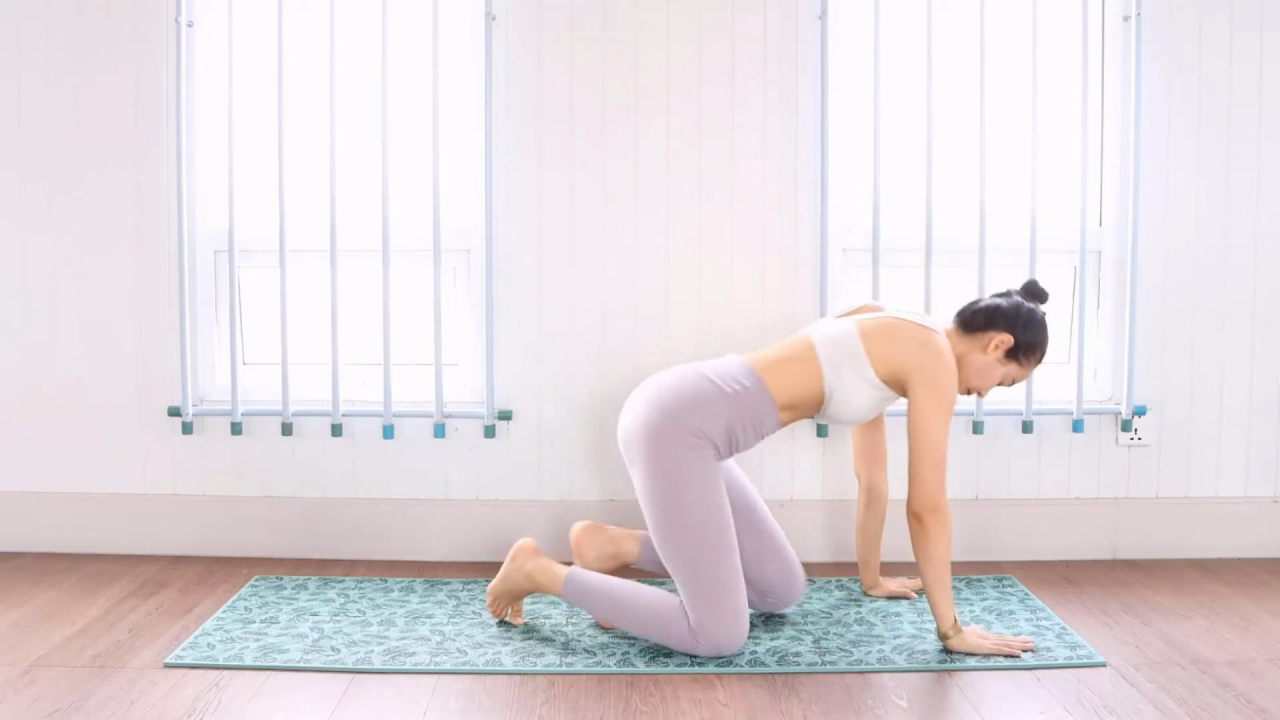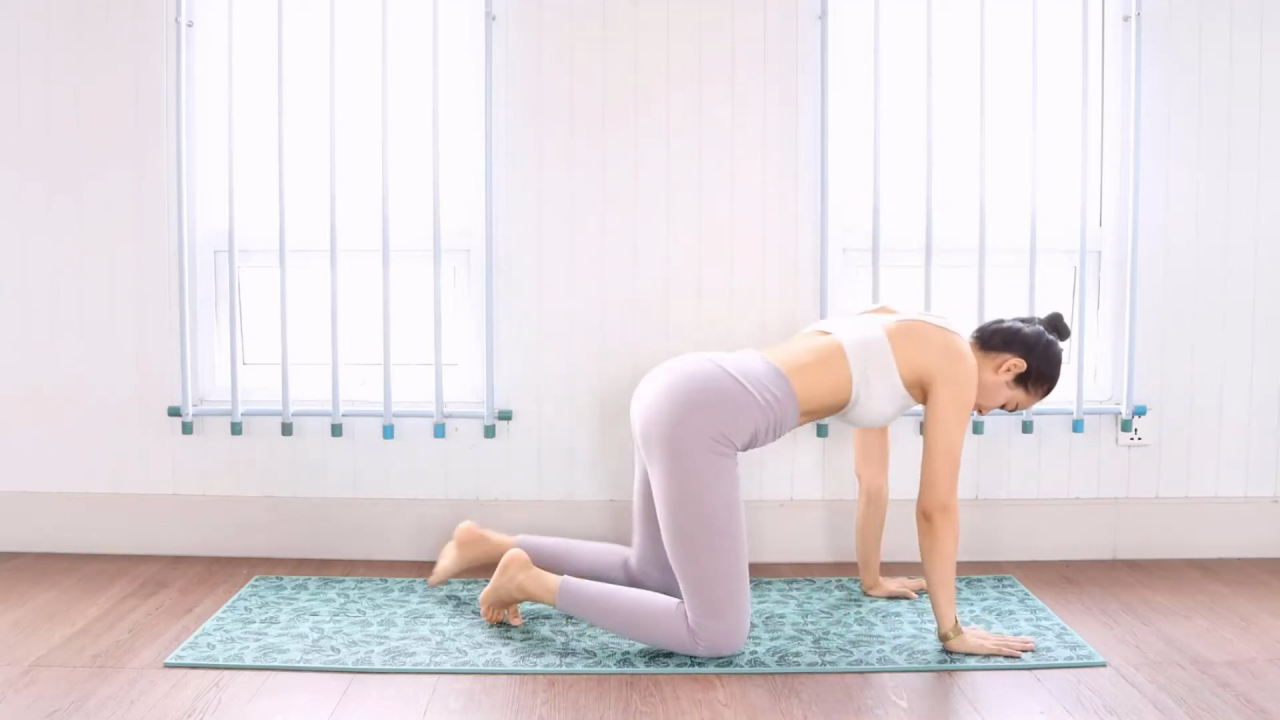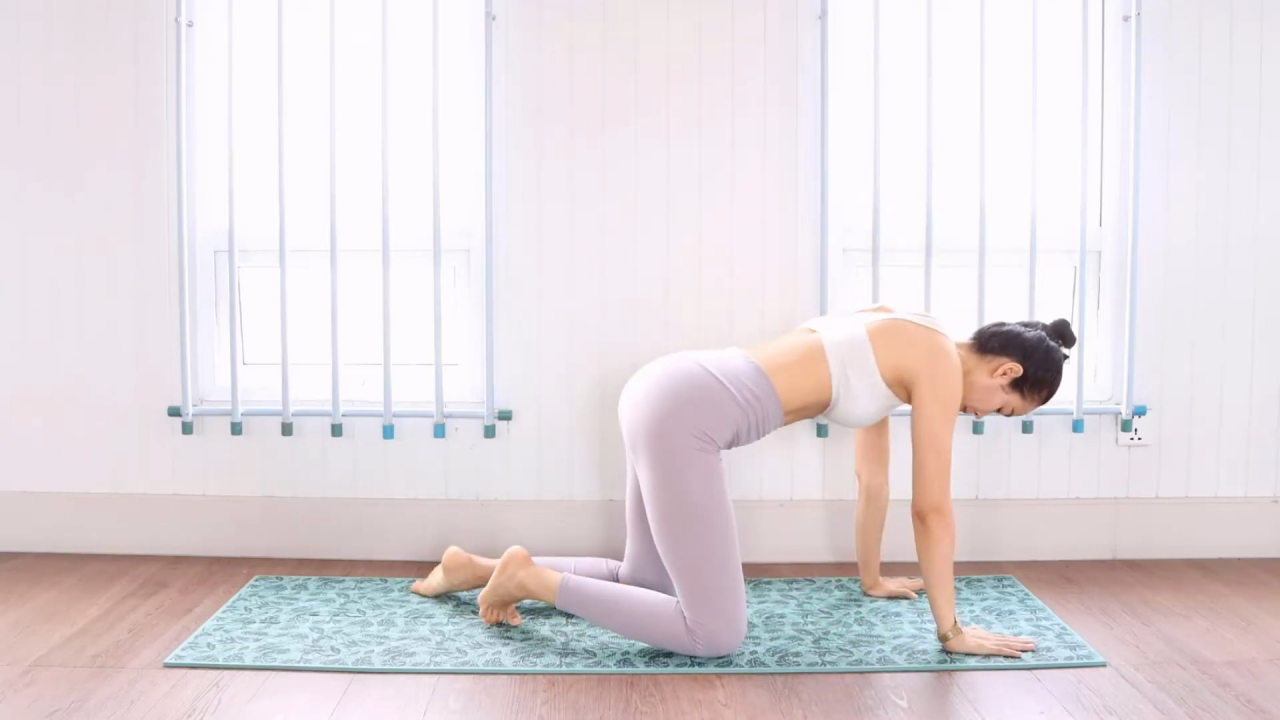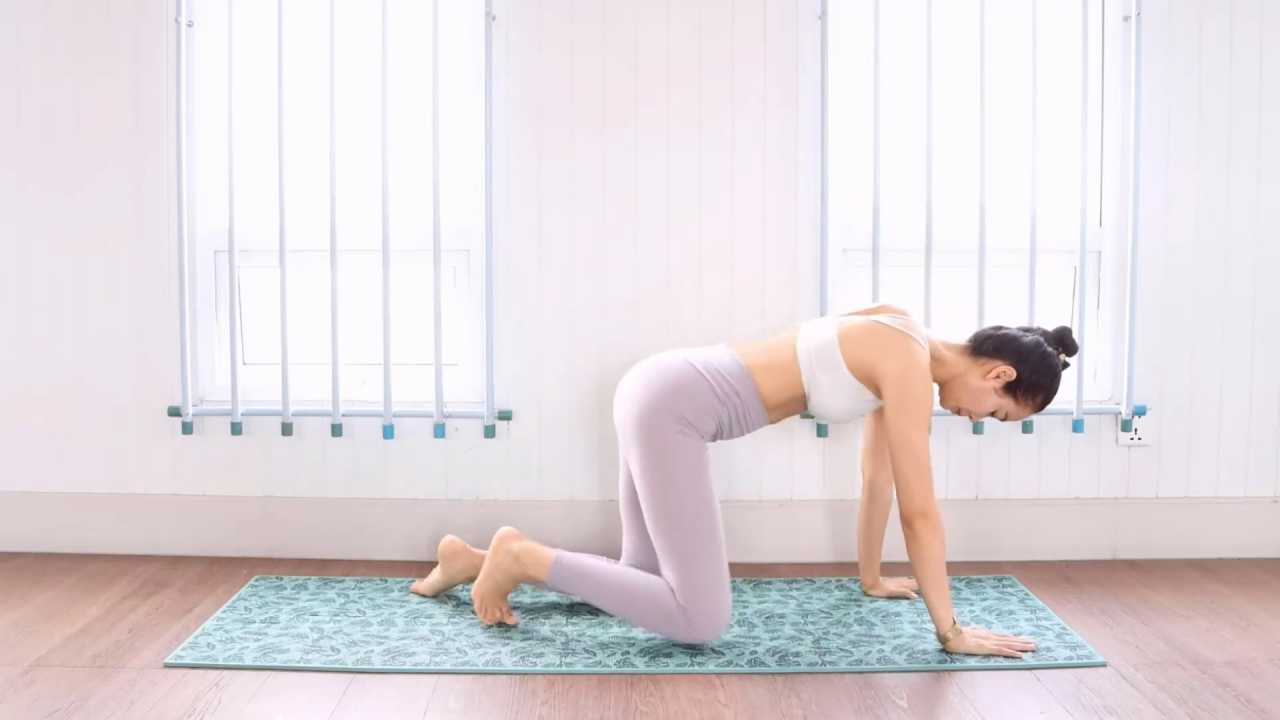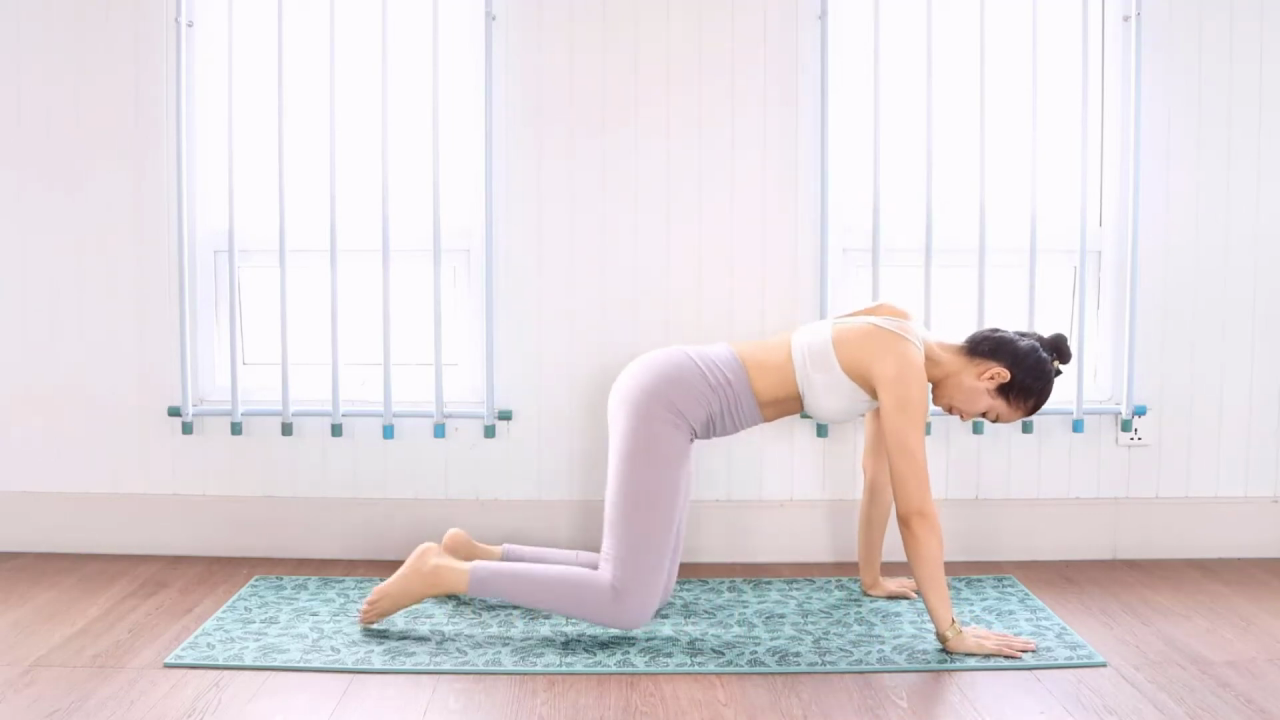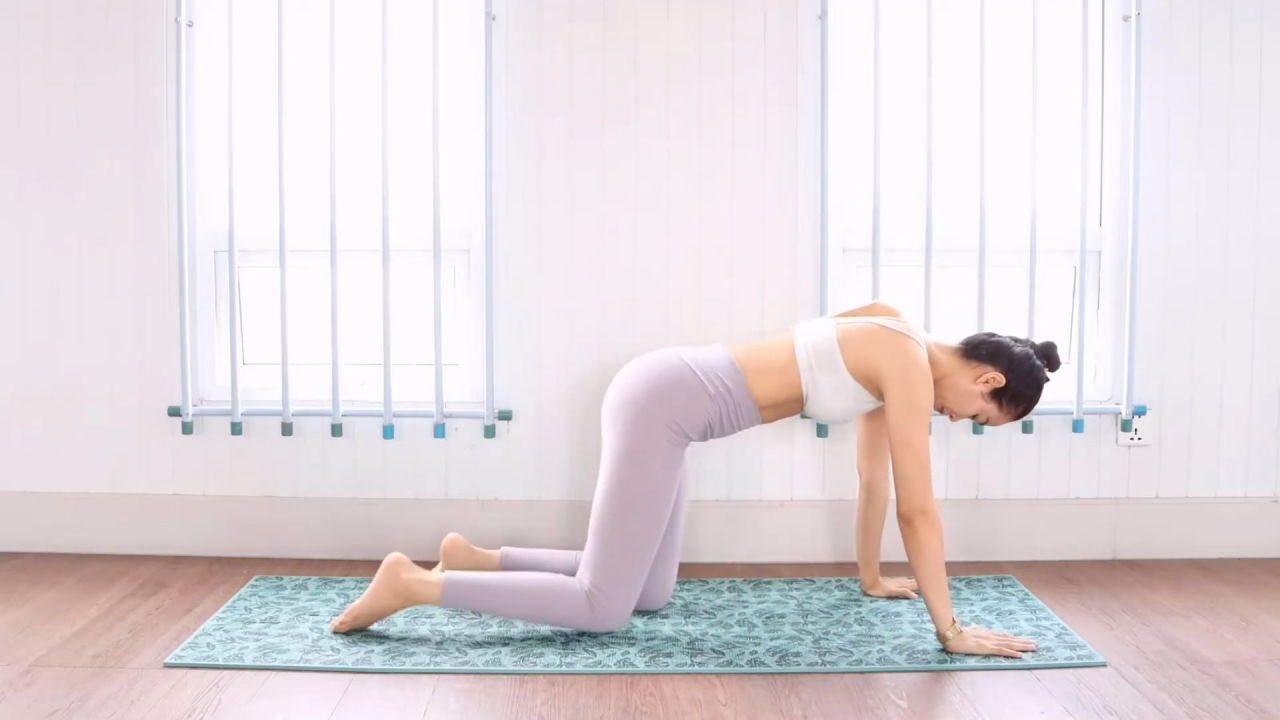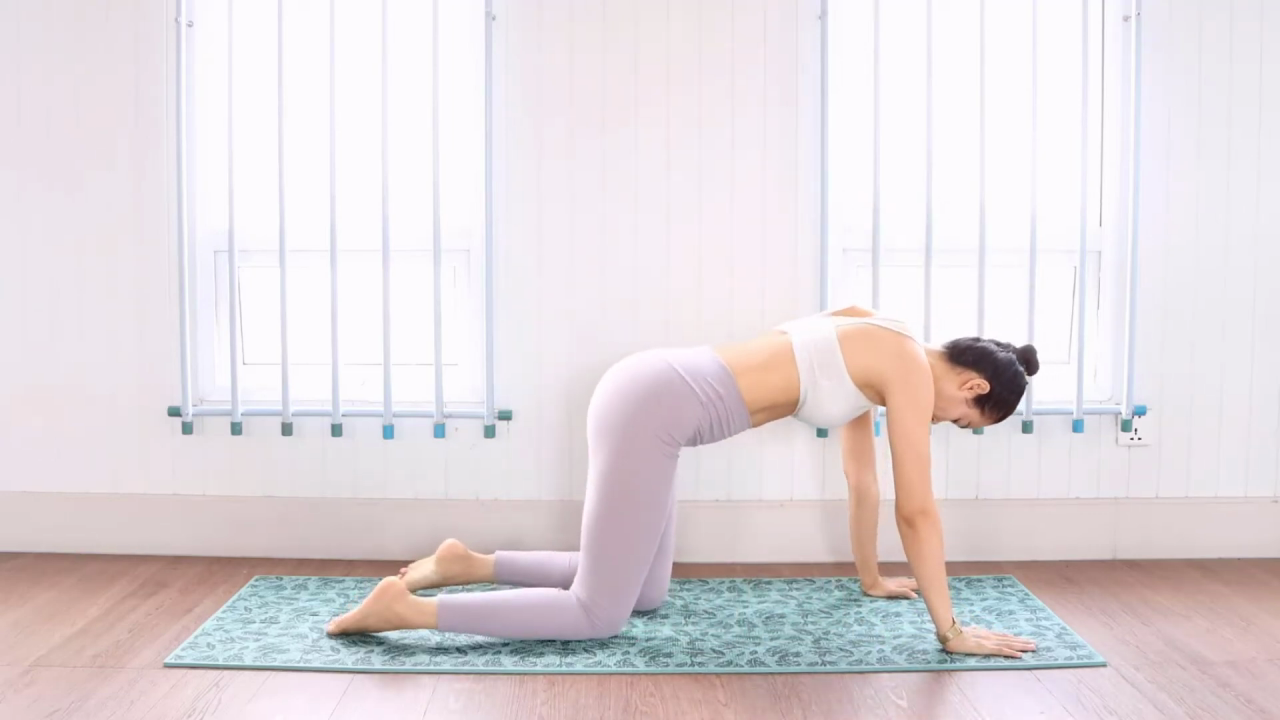
dt=0.3s
person 1, frame 1
left shoulder: (889, 345)
right shoulder: (933, 355)
left elbow: (872, 478)
right elbow: (926, 507)
left wrist: (872, 577)
right wrist: (951, 627)
left hip: (684, 420)
right hip: (675, 425)
left knee: (783, 589)
right knee: (721, 636)
left ankle: (617, 545)
right ankle: (541, 571)
person 1, frame 2
left shoulder: (897, 347)
right shoulder: (955, 362)
left elbow: (872, 478)
right elbow: (937, 508)
left wrist: (872, 578)
right wrist: (952, 629)
left hip: (677, 389)
right hip: (696, 418)
left knee: (656, 576)
right knee: (718, 636)
left ankle: (490, 545)
right ankle: (528, 582)
person 1, frame 3
left shoulder: (896, 346)
right shoulder: (942, 362)
left elbow: (872, 477)
right elbow: (931, 509)
left wrist: (872, 578)
right wrist: (952, 629)
left hip: (666, 391)
right hip: (683, 417)
left knee: (647, 583)
right knee: (716, 635)
left ankle: (476, 569)
right ankle: (528, 578)
person 1, frame 4
left shoulder: (900, 352)
right shoulder: (909, 363)
left elbow: (879, 475)
right elbow: (919, 509)
left wrist: (871, 578)
right wrist: (951, 629)
left hip: (666, 397)
right hip: (668, 405)
left knee: (657, 591)
right knee: (700, 620)
left ankle: (469, 560)
right ankle: (522, 556)
person 1, frame 5
left shoulder: (897, 351)
right shoulder: (907, 364)
left elbow: (879, 478)
right elbow: (916, 508)
left wrist: (873, 578)
right wrist: (952, 630)
left hip: (667, 398)
right hip: (665, 398)
left knee: (638, 587)
right knee: (626, 605)
left ankle: (475, 552)
right ankle: (444, 572)
person 1, frame 6
left shoulder: (889, 351)
right shoulder: (913, 366)
left elbow: (874, 476)
right elbow: (916, 509)
left wrist: (871, 577)
right wrist: (951, 629)
left hip: (661, 396)
right hip: (661, 404)
left knee: (648, 593)
right knee: (603, 606)
left ankle: (475, 560)
right ankle: (413, 586)
person 1, frame 7
left shoulder: (872, 352)
right shoulder: (911, 368)
left elbow: (861, 478)
right elbow: (917, 511)
left wrist: (871, 578)
right wrist: (951, 629)
left hip: (645, 390)
right hip: (652, 411)
left knee: (646, 592)
right knee: (599, 617)
left ankle: (468, 565)
right ankle: (404, 609)
